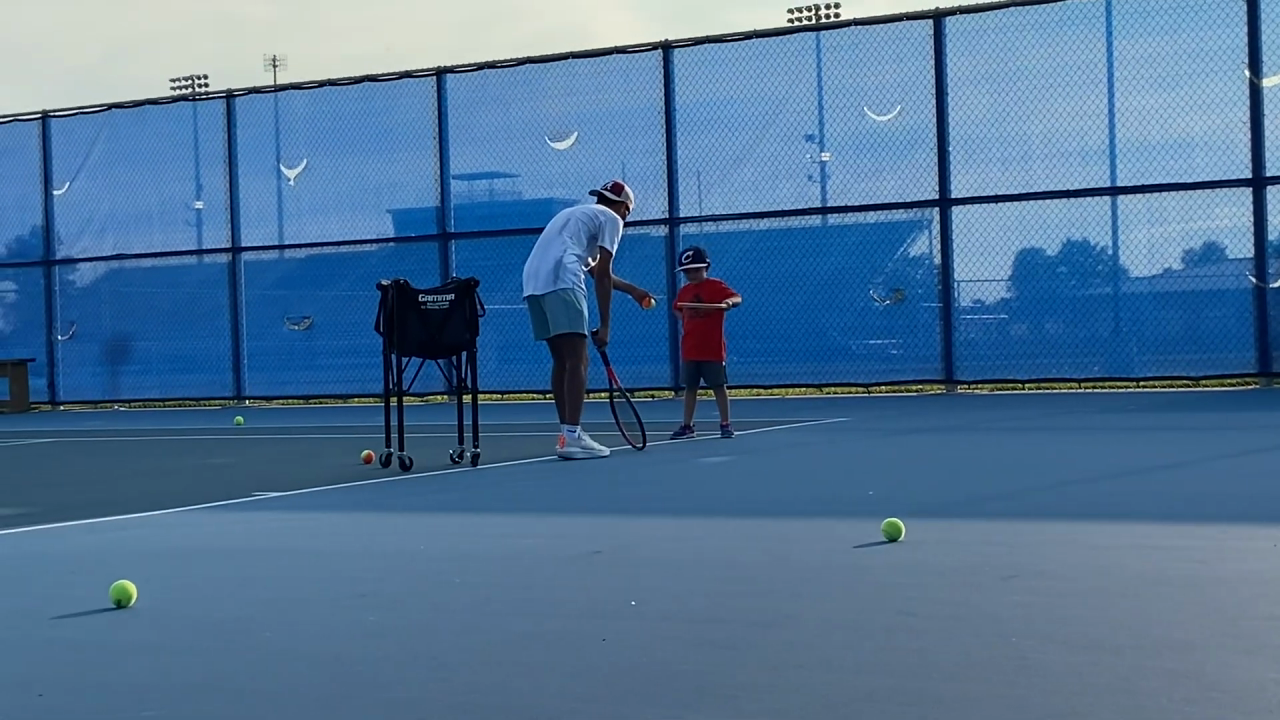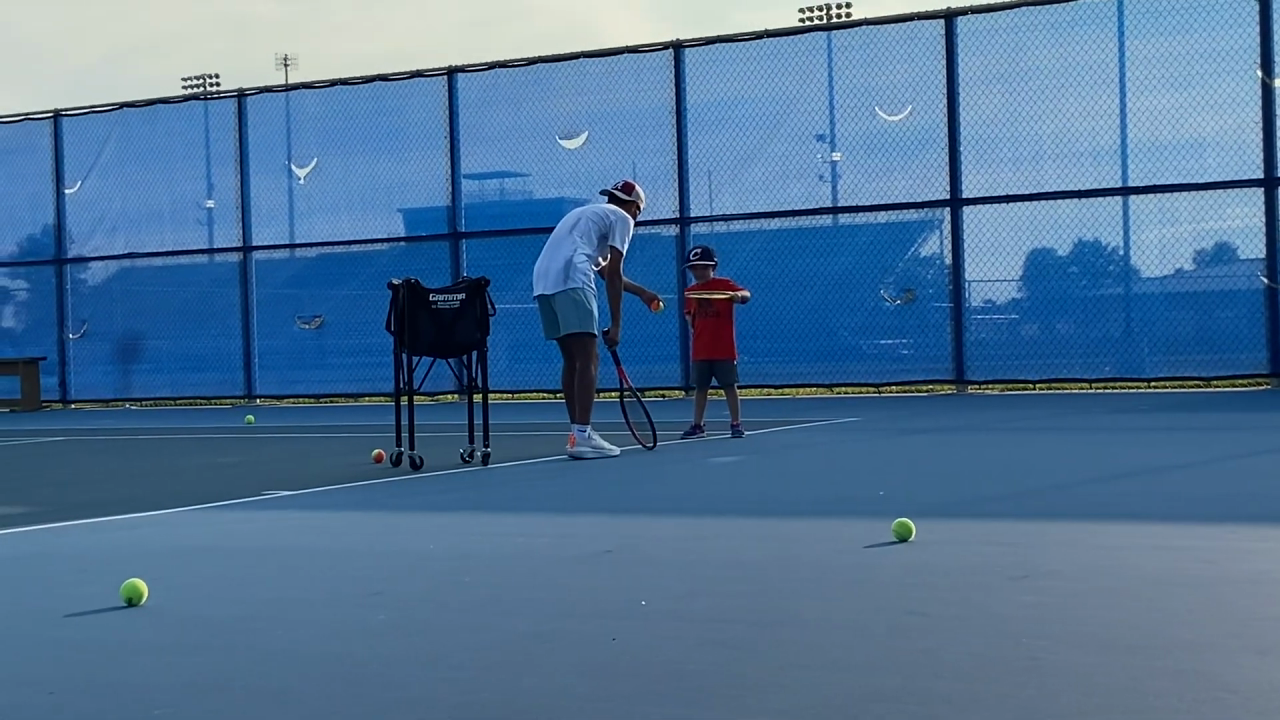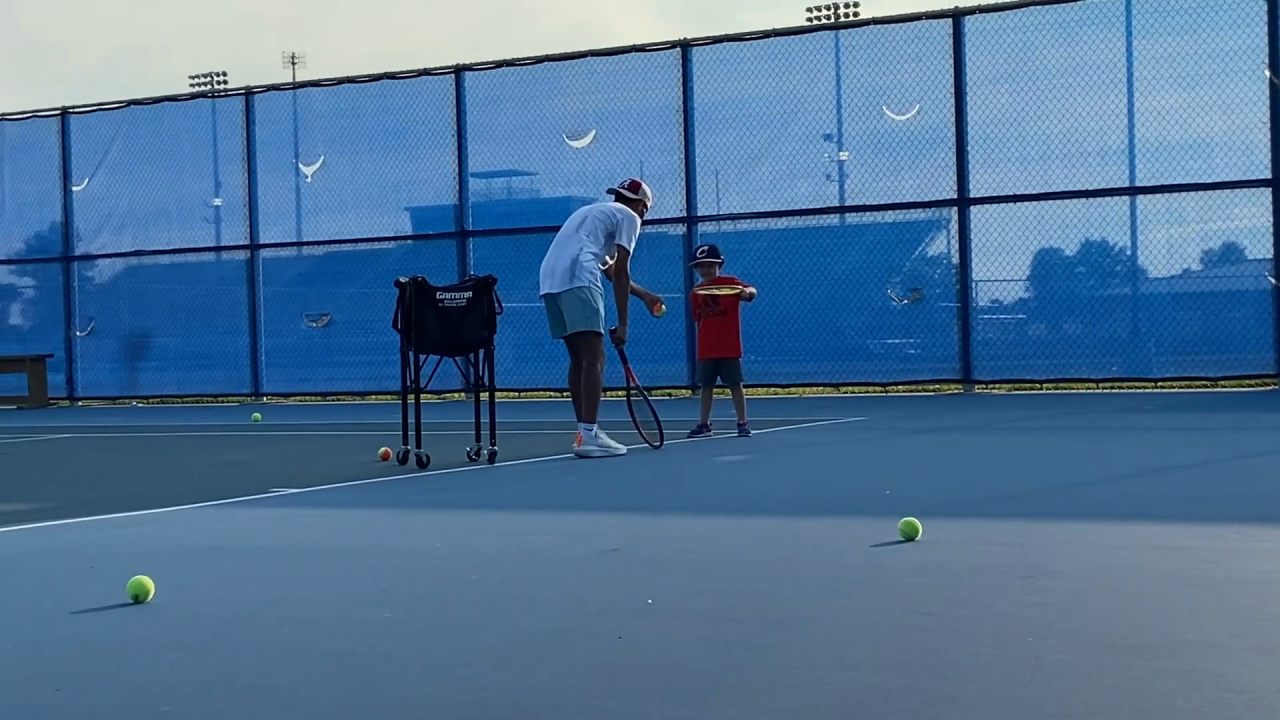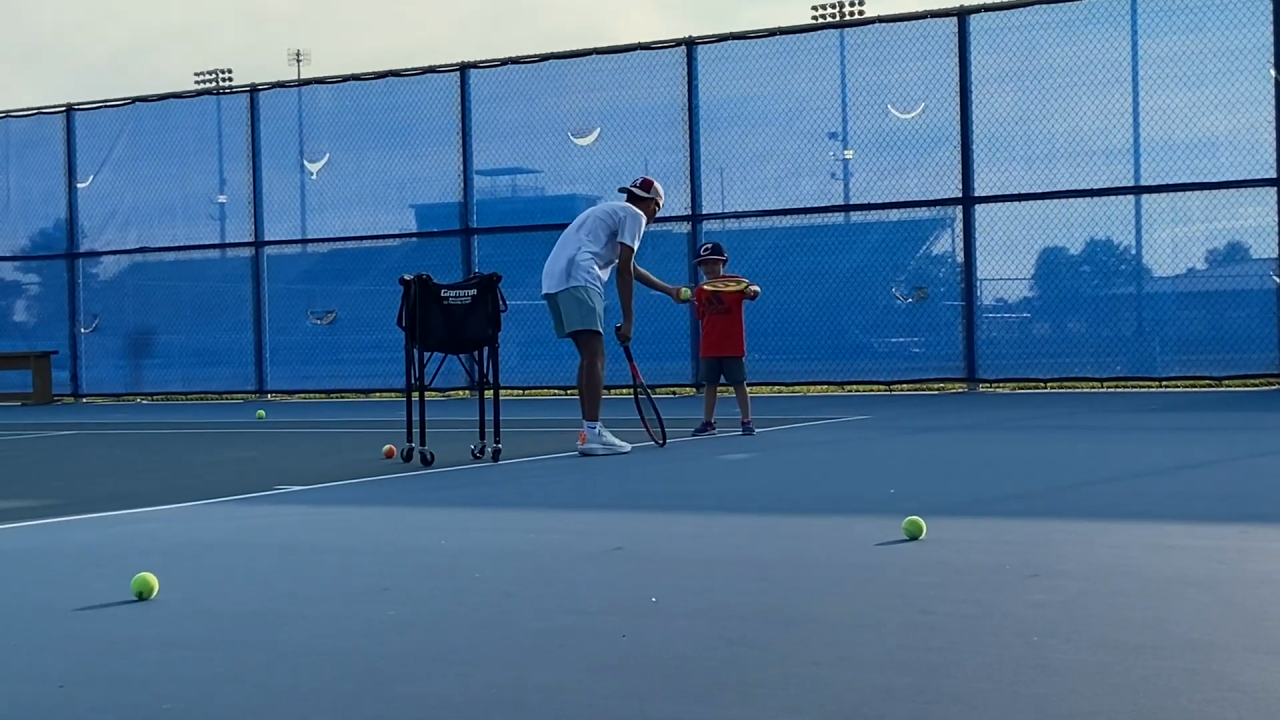
dt=0.4s
person 1, frame 1
left shoulder: (577, 214)
right shoulder: (611, 218)
left elbow: (595, 271)
right elbow: (602, 275)
left wrist: (632, 291)
right wrist: (605, 325)
left hip: (533, 282)
right hip: (561, 283)
left knee: (562, 361)
right knee: (577, 360)
left ankle: (567, 435)
right ankle: (572, 437)
person 1, frame 2
left shoulder: (587, 213)
right shoulder: (621, 218)
left elbow: (605, 271)
right elbow: (613, 274)
left wrist: (642, 293)
right wrist: (616, 324)
left hip: (544, 282)
right hip: (571, 282)
left knee: (572, 360)
right knee: (588, 360)
left ankle: (577, 434)
right ankle: (582, 437)
person 1, frame 3
left shoulder: (595, 212)
right shoulder: (629, 216)
left elbow: (610, 270)
right elbow: (621, 273)
left wrist: (645, 296)
right wrist: (623, 323)
left hip: (550, 280)
right hip: (578, 281)
left knee: (579, 359)
right knee: (594, 358)
left ankle: (584, 433)
right ankle: (589, 436)
person 1, frame 4
left shoulder: (609, 212)
right shoulder: (634, 215)
left elbow: (632, 269)
right elbow: (624, 271)
left wrist: (669, 290)
right wrist: (628, 320)
left hip: (554, 279)
right hip: (578, 280)
left knee: (589, 356)
right knee: (595, 356)
left ankle: (590, 431)
right ankle: (592, 434)
person 2, frame 1
left shoulder: (716, 285)
right shoulder: (684, 291)
left elbow: (737, 297)
right elbow: (677, 310)
left wrist: (730, 301)
right wrist: (684, 322)
left hip: (713, 349)
right hip: (690, 350)
left knee: (719, 386)
right knee: (690, 387)
left ankle: (725, 424)
right ankle: (687, 426)
person 2, frame 2
left shoulder: (724, 284)
right shoulder: (691, 292)
left elbow: (746, 294)
left wrist: (739, 295)
right wrist: (691, 321)
left hip: (724, 348)
right hip: (700, 350)
left knee: (729, 386)
right knee: (700, 387)
left ankle: (736, 424)
right ankle: (698, 426)
person 2, frame 3
left shoulder: (730, 282)
right shoulder: (696, 292)
left elbow: (752, 292)
right elbow: (698, 319)
left wrist: (747, 291)
right wrist: (703, 339)
left hip: (729, 347)
right hip: (705, 349)
left knee: (735, 384)
right knee: (706, 386)
left ankle: (742, 423)
right ankle: (704, 425)
person 2, frame 4
left shoulder: (734, 281)
right shoulder: (700, 291)
left elbow: (756, 290)
right elbow: (702, 318)
left wrist: (751, 290)
right wrist: (705, 340)
left hip: (733, 346)
right hip: (709, 348)
left knee: (739, 383)
right knee: (709, 384)
left ankle: (747, 421)
right ankle: (708, 423)
